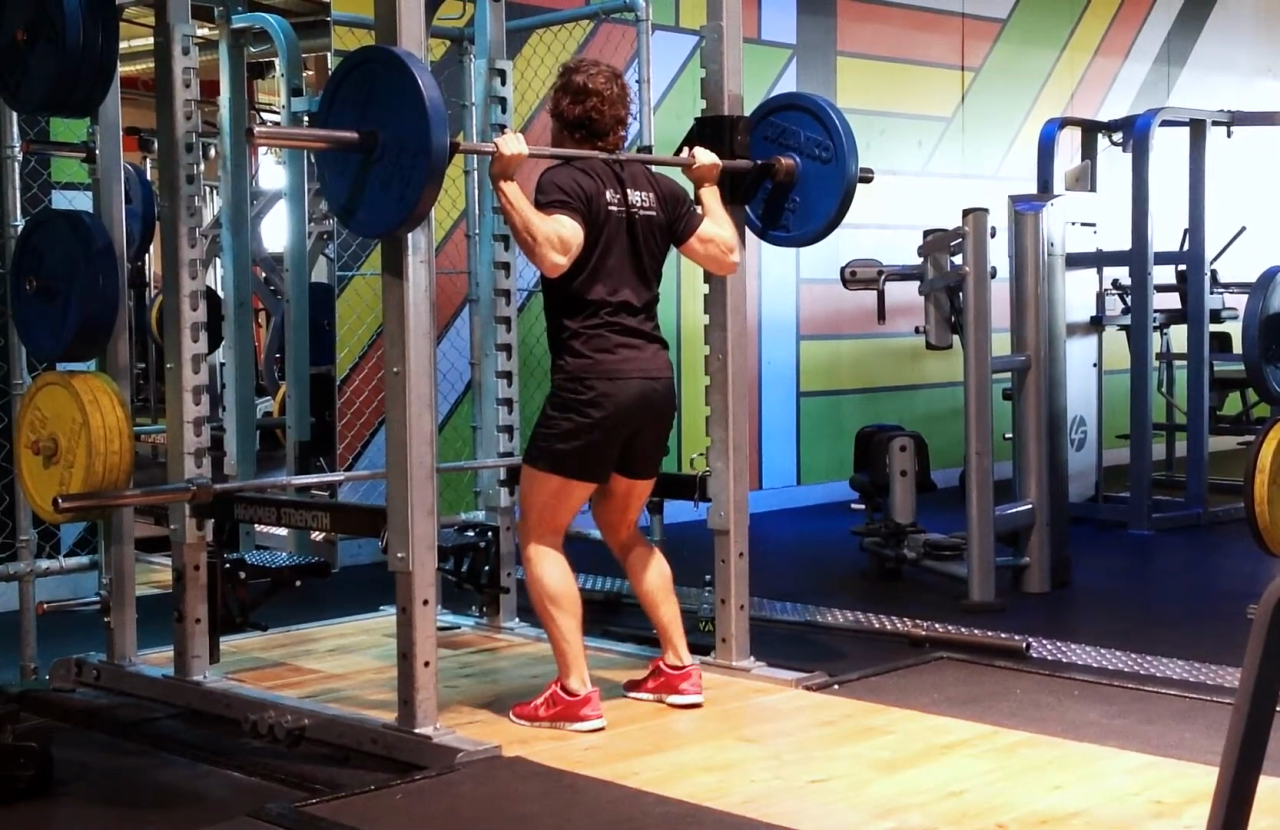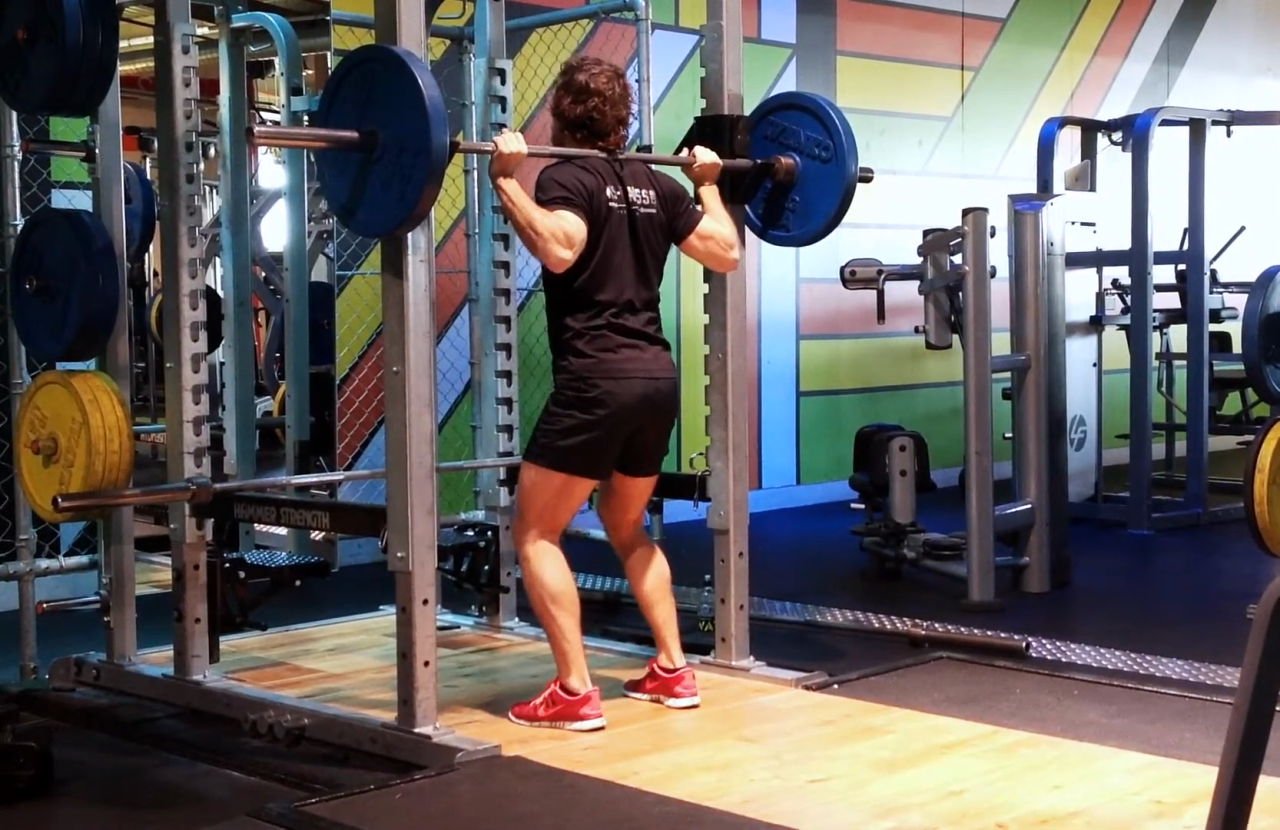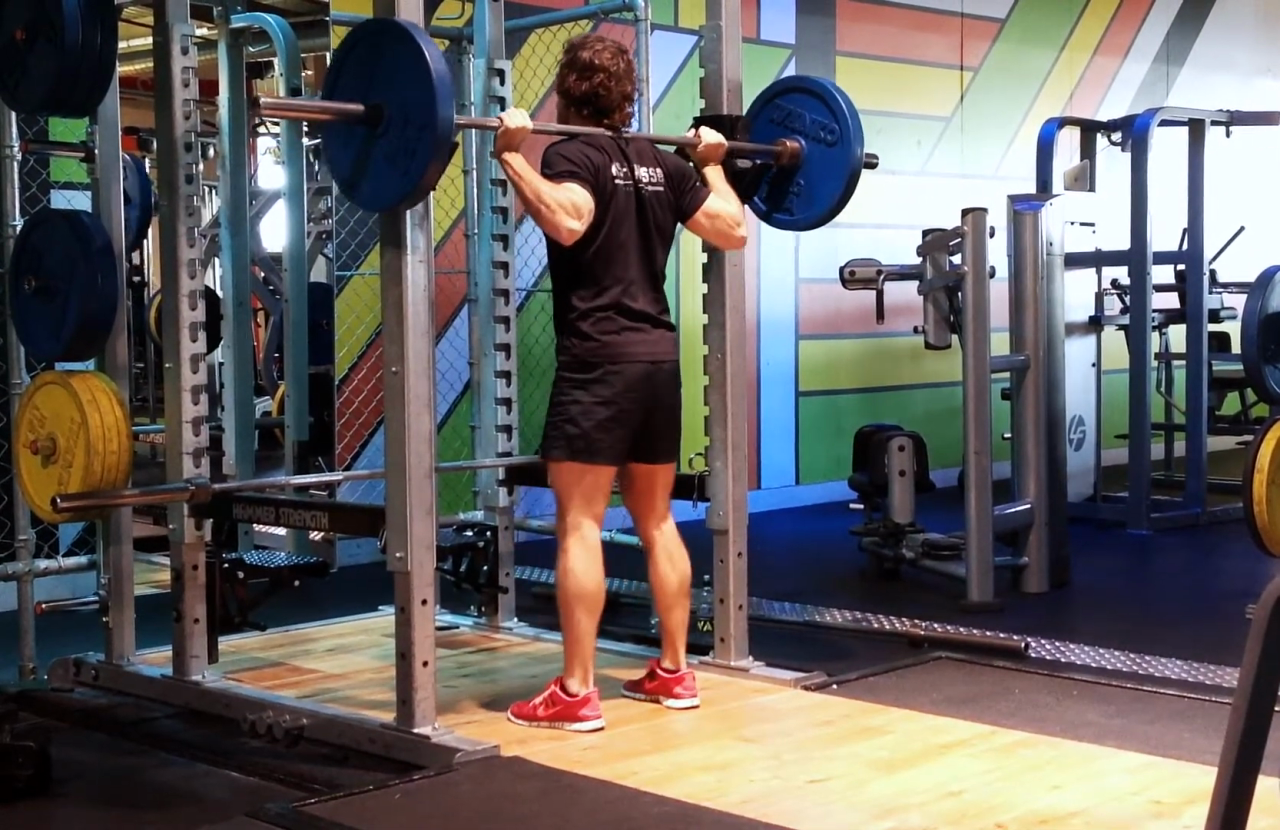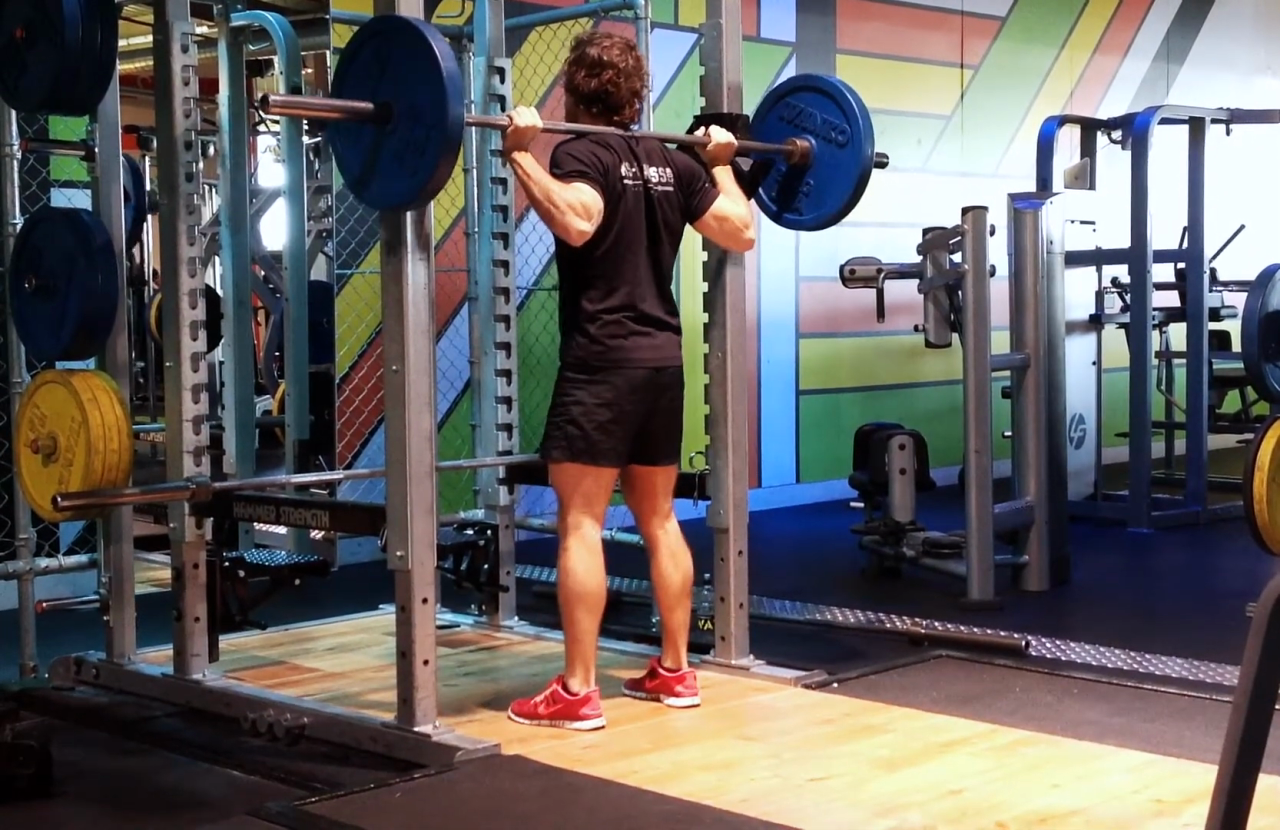
dt=0.5s
person 1, frame 1
left shoulder: (564, 180)
right shoulder: (658, 188)
left elbow: (554, 254)
right elbow: (725, 255)
left wrist: (506, 180)
right wrist: (708, 183)
left hip: (593, 383)
right hip: (653, 379)
left knee: (539, 537)
right knee: (623, 529)
left ankle: (575, 692)
right ankle: (679, 666)
person 1, frame 2
left shoulder: (563, 178)
right shoulder: (656, 186)
left elbow: (560, 249)
right elbow: (727, 252)
left wrist: (506, 180)
right wrist: (708, 185)
left hip: (596, 381)
right hip: (657, 378)
left knee: (535, 534)
right knee: (626, 527)
left ankle: (575, 691)
right ankle: (673, 669)
person 1, frame 3
left shoulder: (569, 154)
right shoulder: (664, 164)
left elbow: (567, 221)
right elbow: (733, 231)
left wrist: (511, 154)
right wrist: (711, 163)
left hip: (600, 361)
right hip: (659, 357)
left knee: (579, 525)
right knee: (656, 520)
left ankle: (577, 692)
right ankle: (675, 672)
person 1, frame 4
left shoulder: (579, 152)
right shoulder: (673, 163)
left elbow: (577, 221)
right elbow: (740, 231)
left wrist: (520, 153)
right wrist: (722, 164)
left hip: (602, 362)
right hip: (662, 358)
left knee: (579, 524)
right knee: (658, 519)
left ankle: (577, 691)
right ankle: (674, 670)
